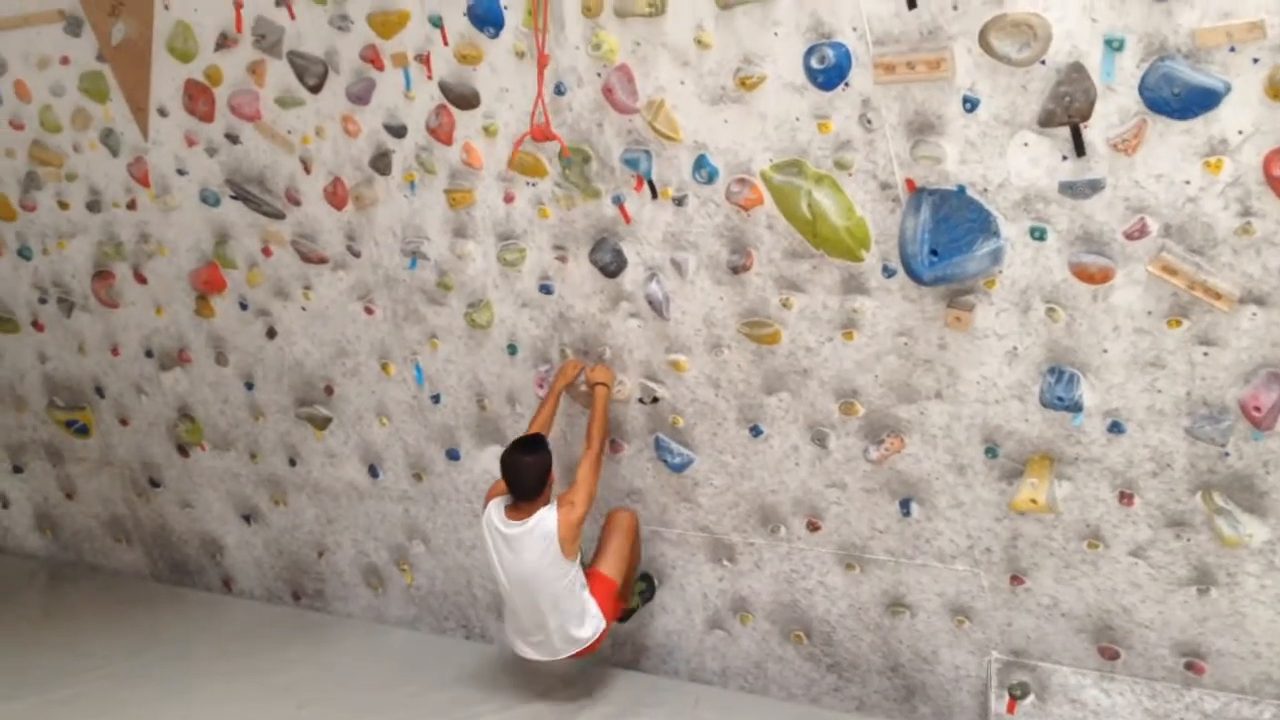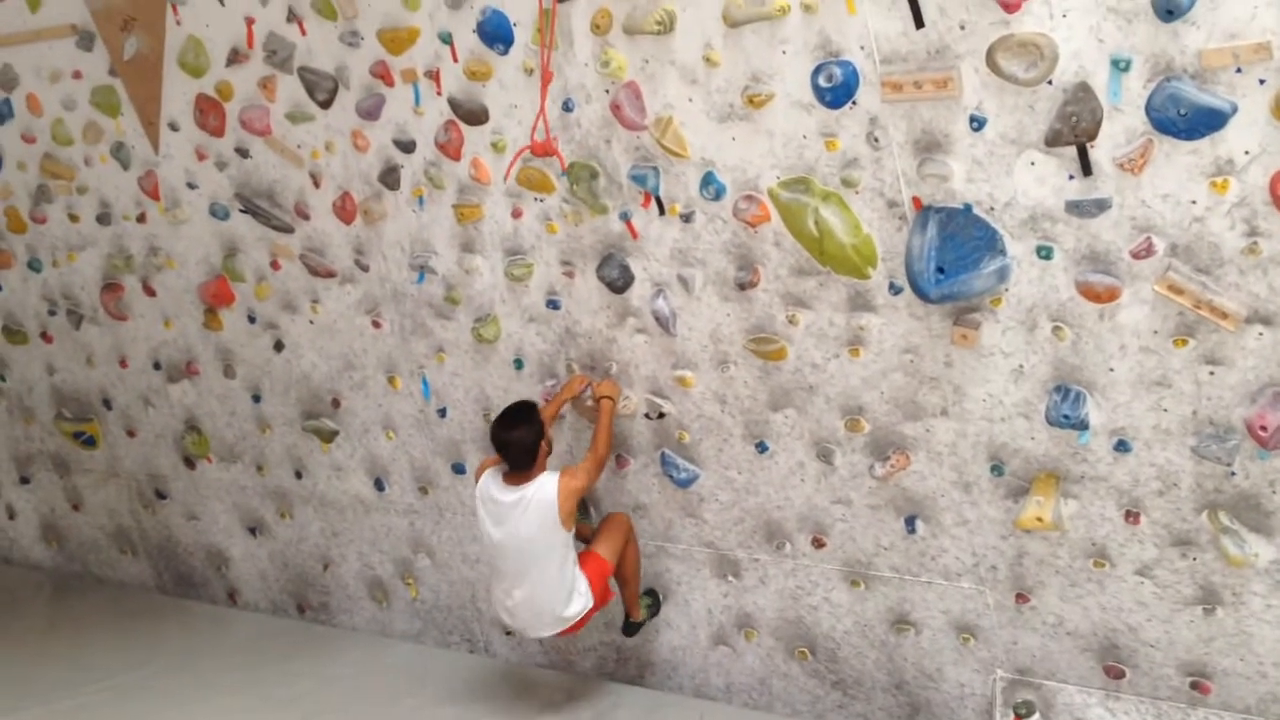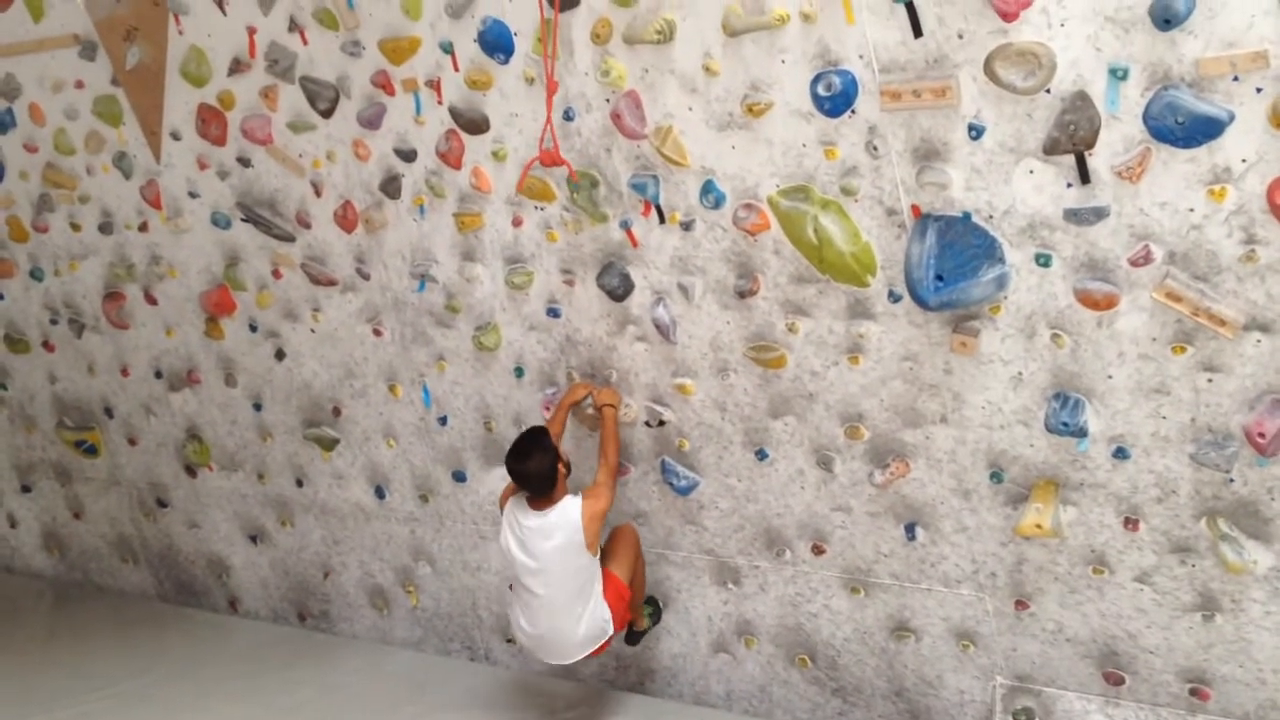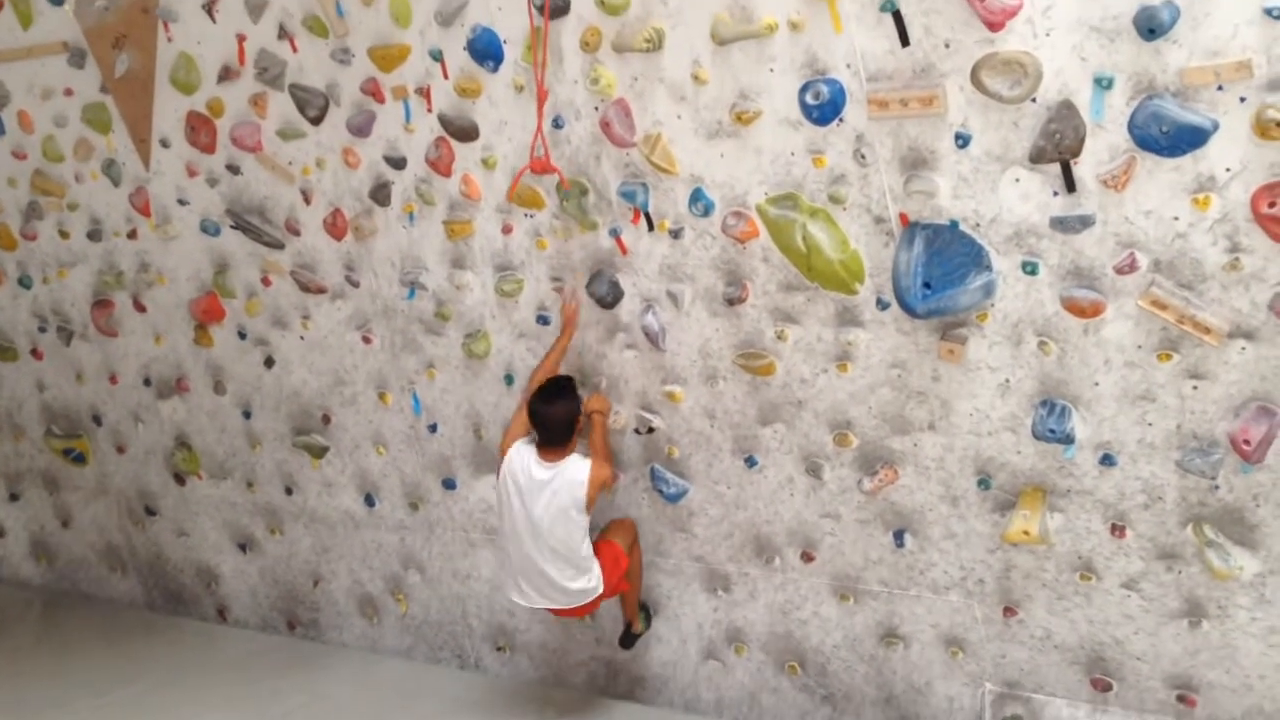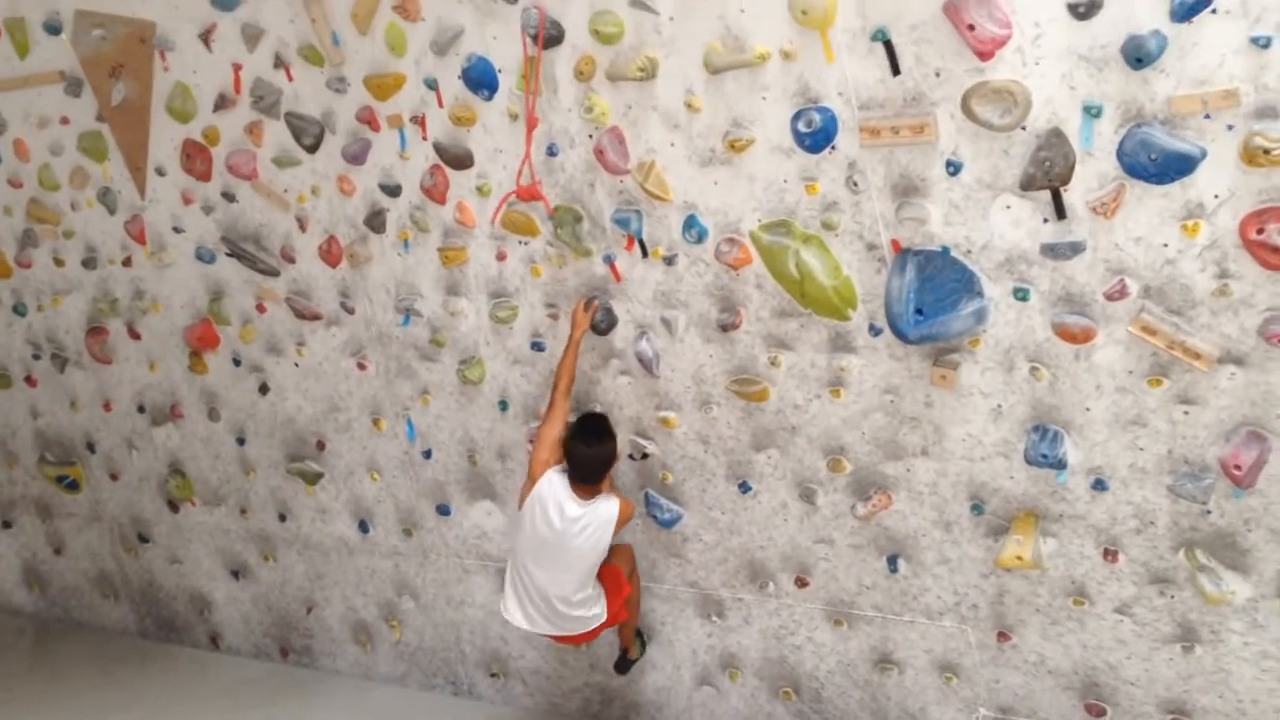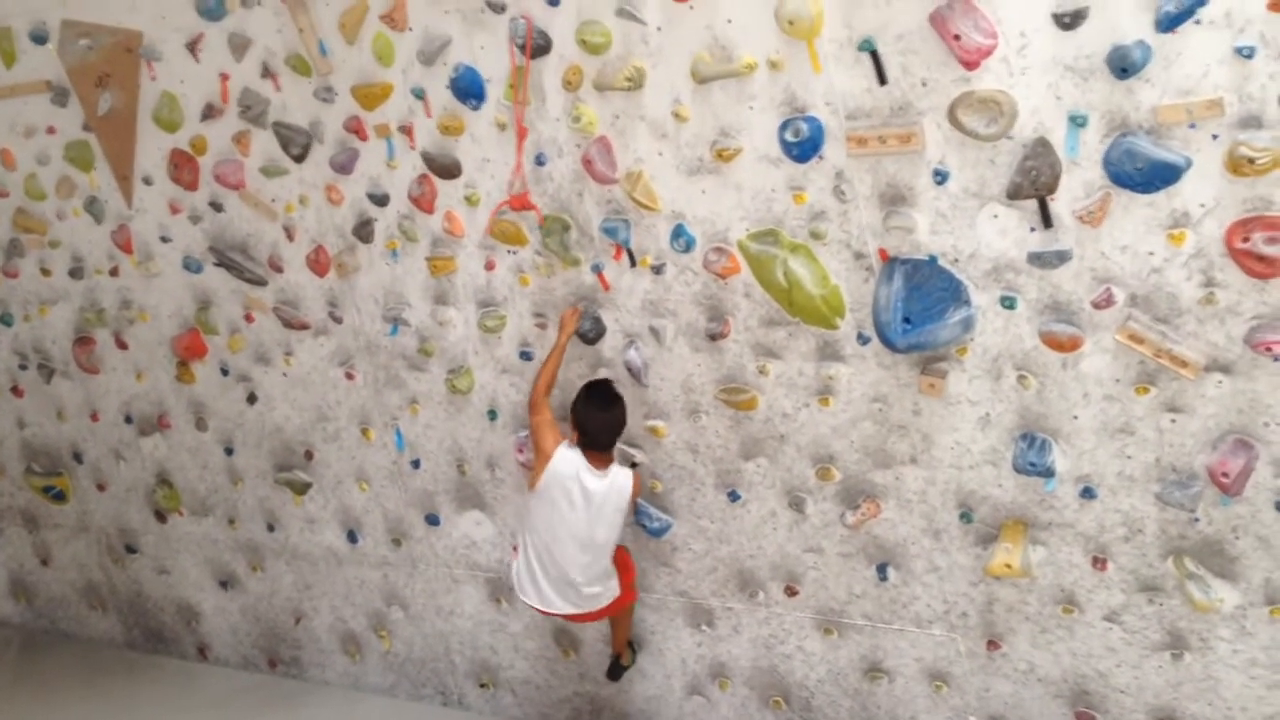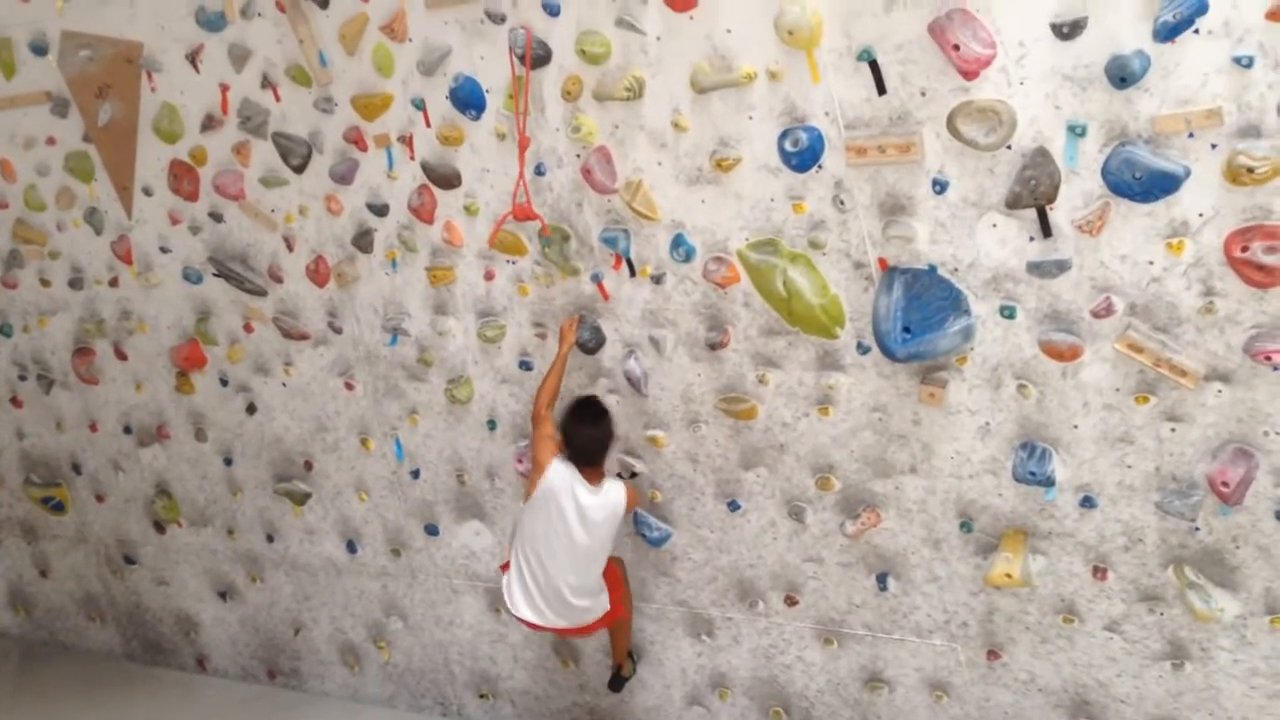
dt=0.4s
person 1, frame 1
left shoulder: (491, 506)
right shoulder: (565, 517)
left elbow: (530, 438)
right elbow: (593, 449)
left wrist: (558, 385)
right wrist: (601, 388)
left hip: (523, 643)
right hip: (579, 639)
right knee: (624, 518)
right ankle: (628, 602)
person 1, frame 2
left shoulder: (485, 477)
right shoulder: (563, 487)
left elbow: (519, 430)
right elbow: (599, 455)
left wrist: (565, 396)
right wrist: (607, 400)
left hip: (513, 616)
right hip: (566, 617)
right knee: (620, 523)
left ankle: (582, 532)
right ankle: (635, 615)
person 1, frame 3
left shoulder: (510, 503)
right shoulder: (588, 510)
left elbow: (535, 457)
right elbow: (609, 464)
left wrist: (566, 403)
right wrist: (608, 408)
left hip: (528, 637)
right hip: (586, 640)
right knee: (626, 534)
right ankle: (638, 622)
person 1, frame 4
left shoulder: (512, 450)
right shoulder: (594, 474)
left elbow: (533, 389)
left wrist: (565, 333)
right wrist: (599, 415)
left hip: (524, 589)
right hip: (578, 598)
right knee: (625, 530)
right ankle: (633, 625)
person 1, frame 5
left shoulder: (541, 477)
right shoulder: (619, 512)
left elbow: (559, 398)
left wrist: (577, 333)
left hip: (522, 611)
right hip: (580, 624)
right knee: (624, 555)
right ankle: (629, 650)
person 1, frame 6
left shoulder: (552, 455)
right shoulder: (629, 484)
left elbow: (538, 398)
left wrist: (563, 336)
left hip: (532, 590)
right hip: (592, 604)
right knee: (623, 559)
right ankle: (621, 656)
person 1, frame 7
left shoulder: (546, 470)
right shoulder: (624, 496)
left elbow: (540, 412)
left wrist: (564, 348)
left hip: (524, 606)
right hip: (583, 617)
right knee: (615, 571)
right ankle: (621, 667)
